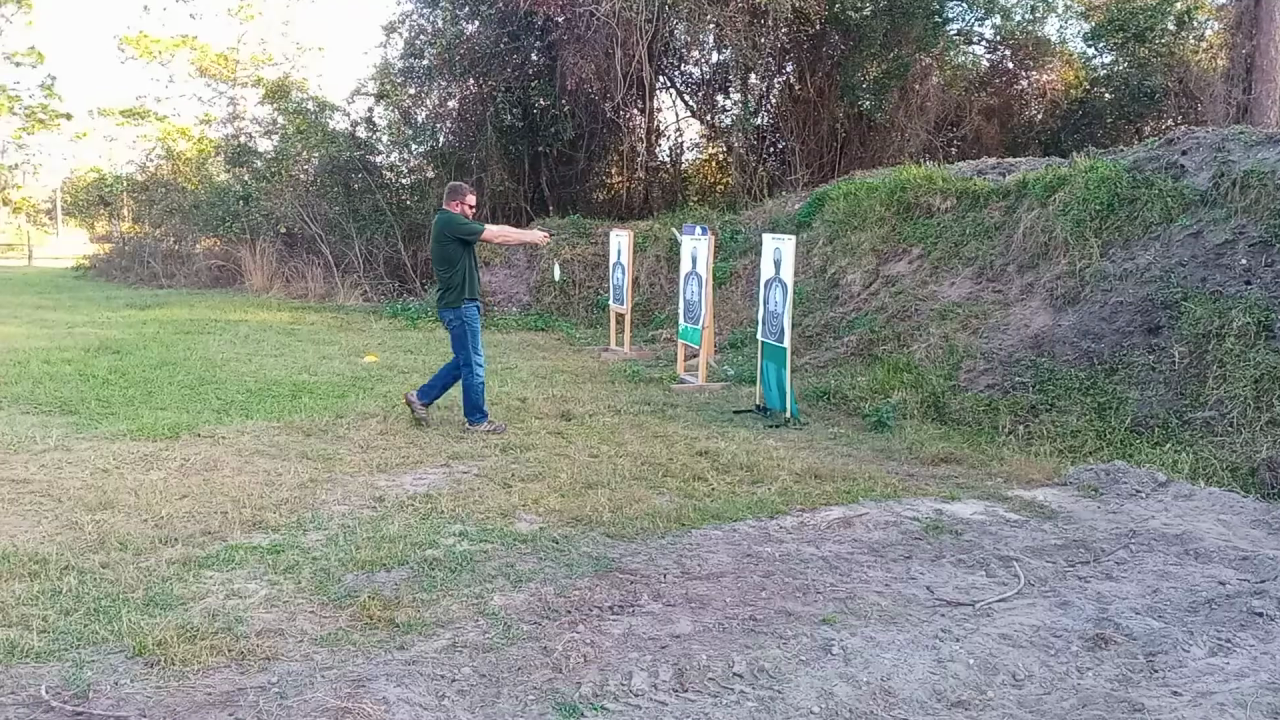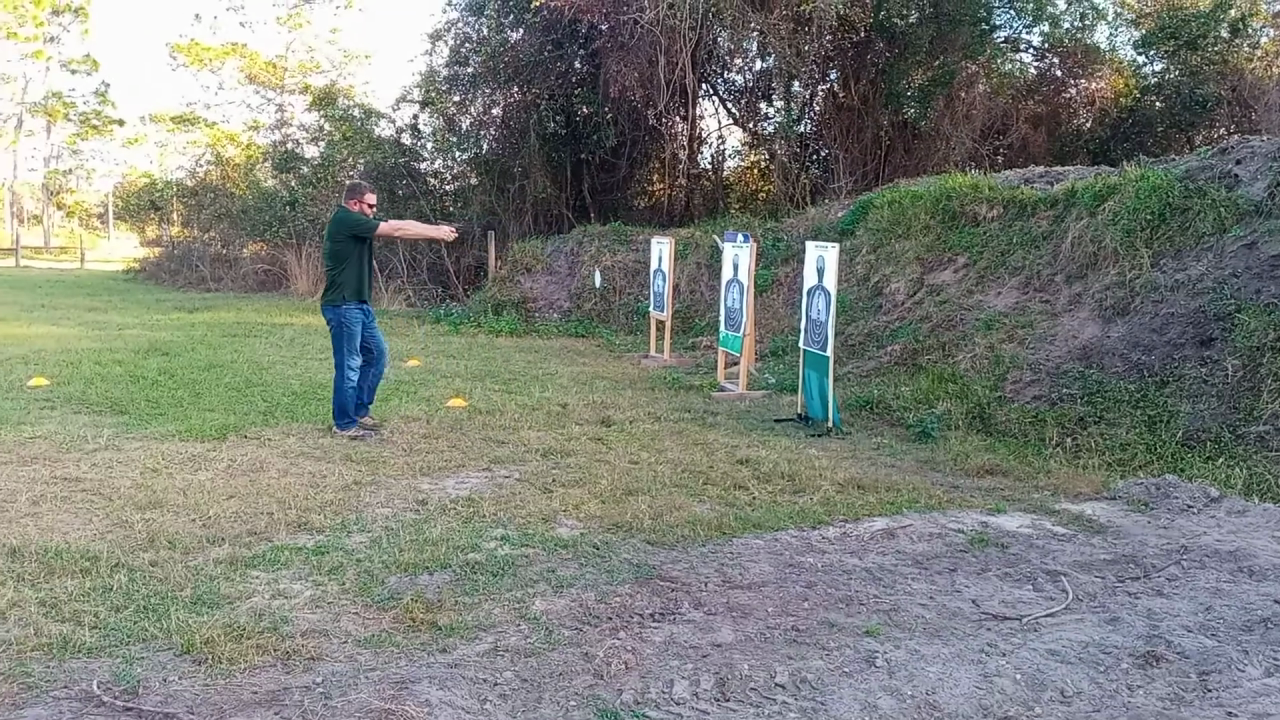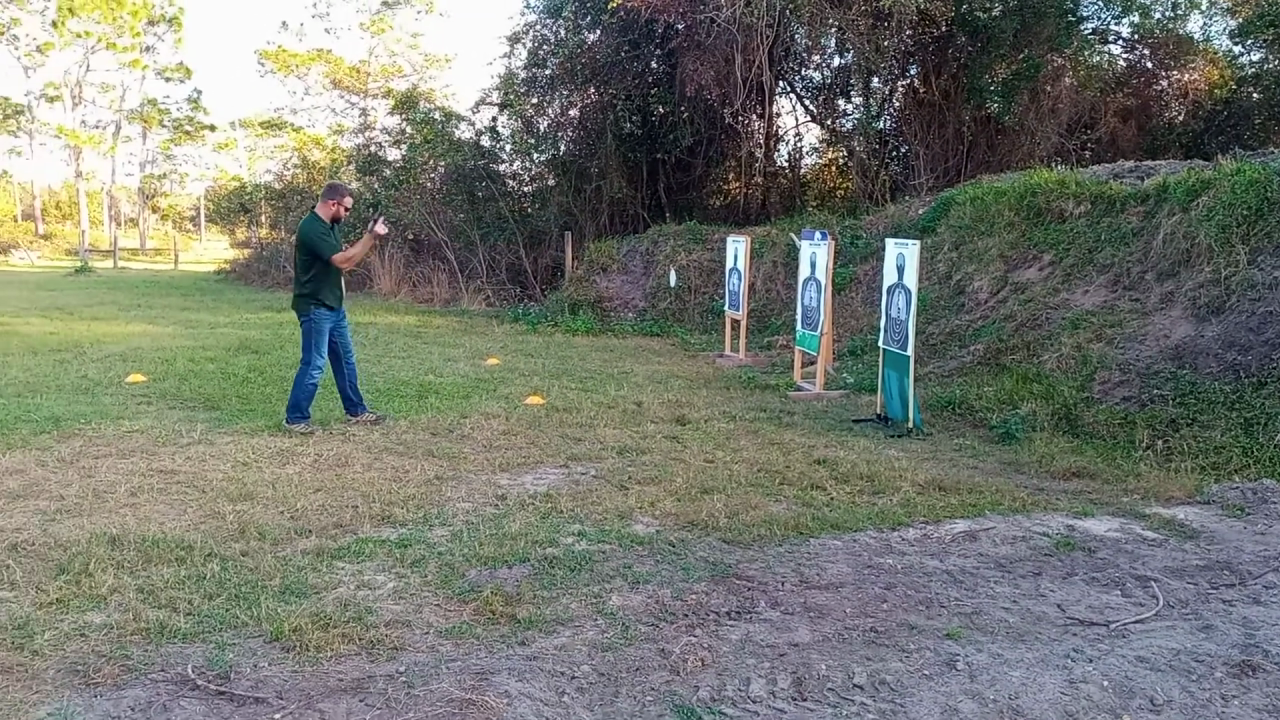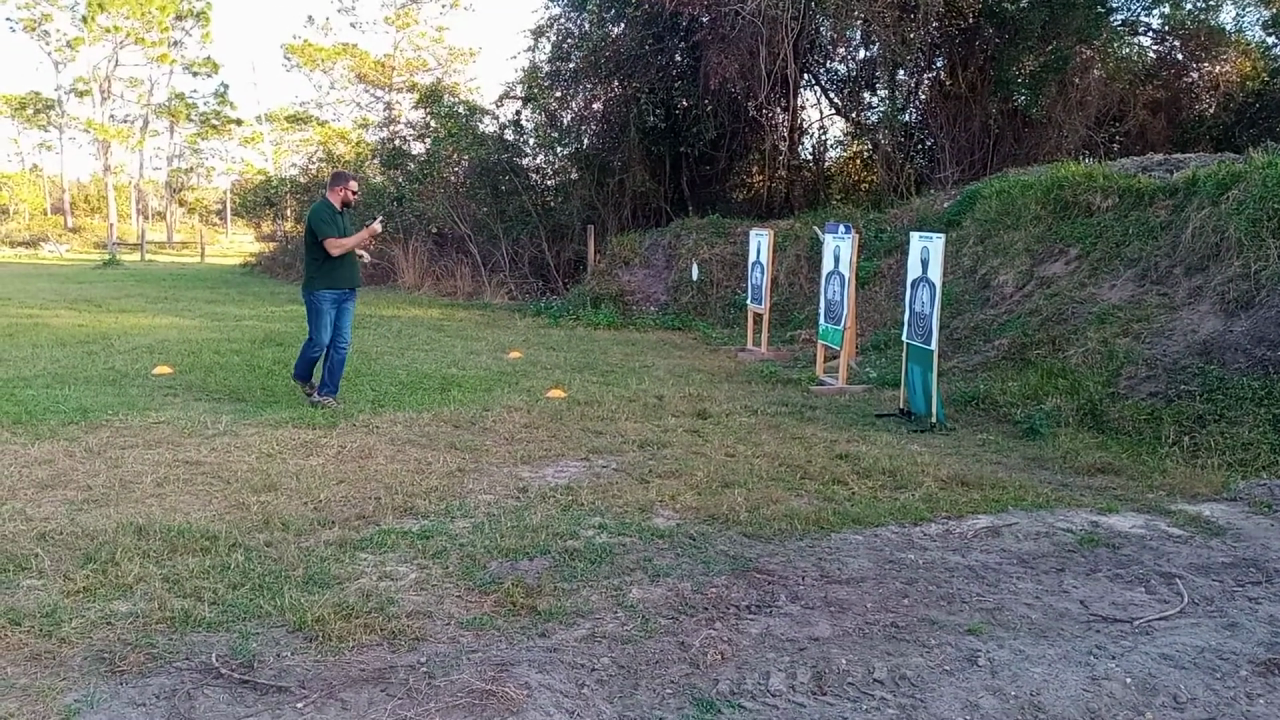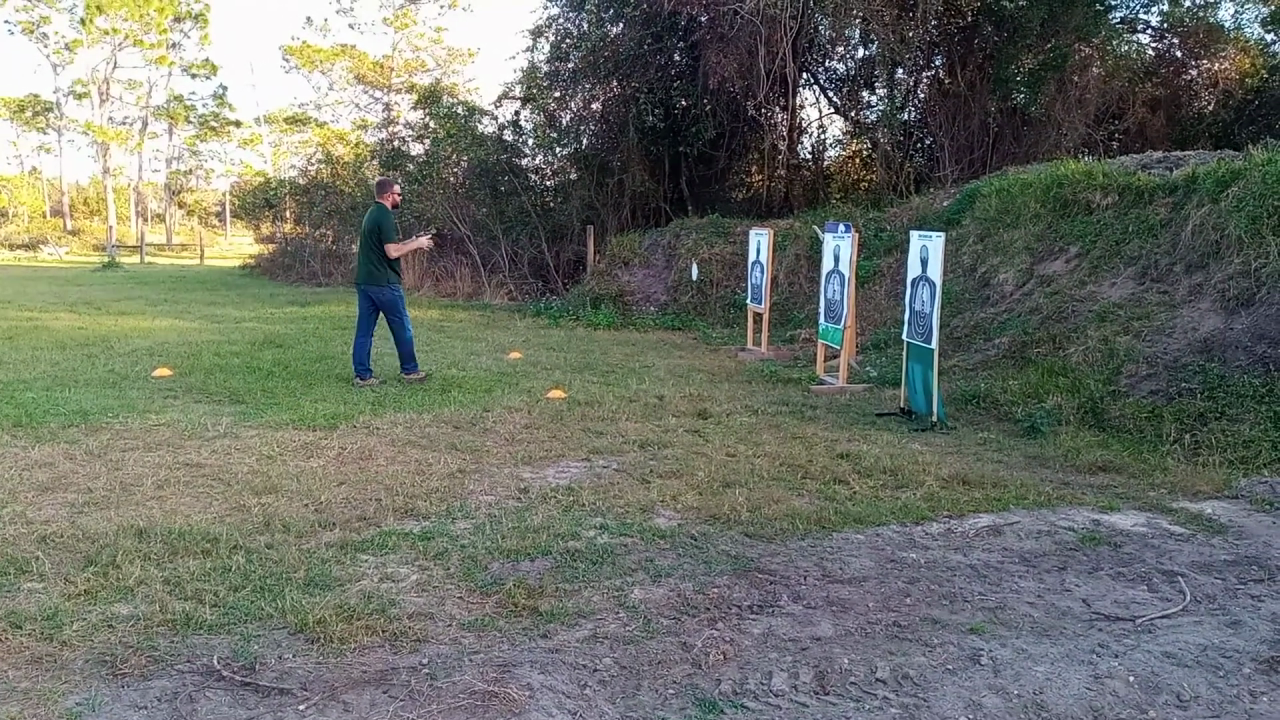
dt=1s
person 1, frame 1
left shoulder: (452, 222)
right shoulder: (450, 223)
left elbow: (495, 229)
right elbow: (496, 236)
left wrist: (529, 234)
right wrist: (531, 237)
left hip: (459, 304)
right hip: (459, 305)
left knee: (465, 359)
right knee: (473, 363)
left ankle: (421, 398)
right ankle: (477, 420)
person 1, frame 2
left shoulder: (358, 222)
right shoulder: (345, 220)
left elbow: (398, 224)
right elbow: (395, 230)
left wrist: (436, 230)
right wrist: (436, 233)
left hip: (358, 305)
right hip: (343, 306)
left knee: (377, 355)
right knee: (349, 366)
left ankle: (360, 412)
right ankle: (345, 424)
person 1, frame 3
left shoulder: (330, 225)
right shoulder: (311, 228)
right elbow: (344, 260)
right wrist: (371, 237)
left hip: (332, 306)
right hip: (315, 308)
left knee: (345, 359)
right knee: (314, 365)
left ankle: (356, 410)
right ankle: (295, 418)
person 1, frame 4
left shoulder: (343, 212)
right shoulder: (320, 212)
right elbow: (334, 247)
left wrist: (358, 251)
right wrist: (366, 233)
left hip: (346, 289)
right hip: (321, 290)
left knee: (341, 343)
right knee: (320, 340)
left ankle: (326, 392)
right ankle: (301, 377)
person 1, frame 5
left shoulder: (372, 214)
right shoulder: (385, 217)
right elbow: (392, 252)
left wrist: (412, 242)
right wrist: (416, 244)
left hip: (365, 281)
right hip: (384, 282)
left knee: (364, 329)
right knee: (402, 326)
left ankle: (362, 375)
right ankle: (409, 370)
